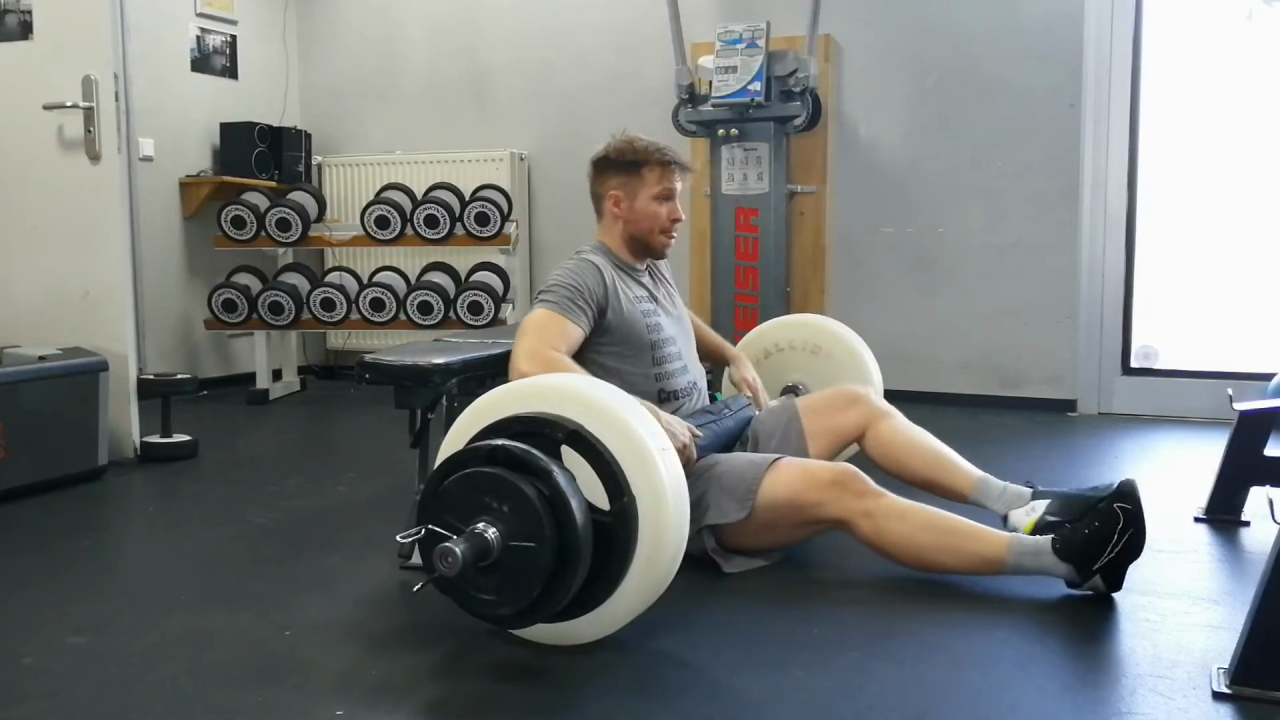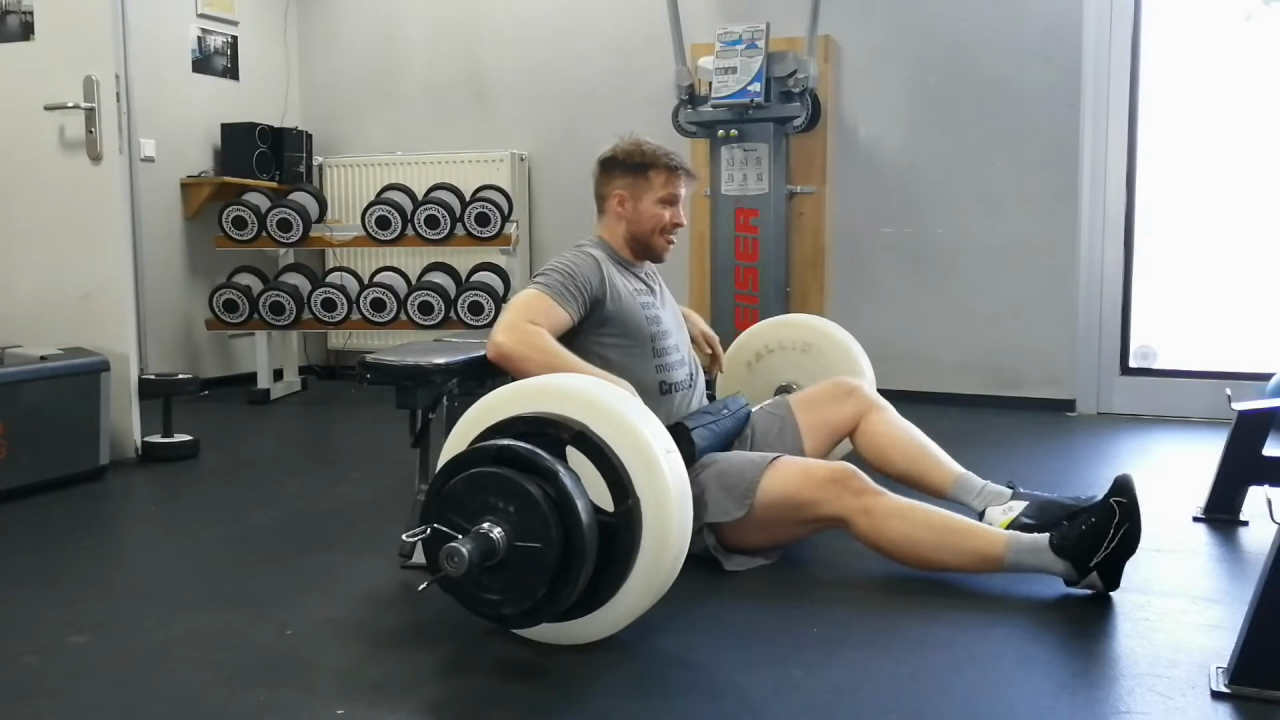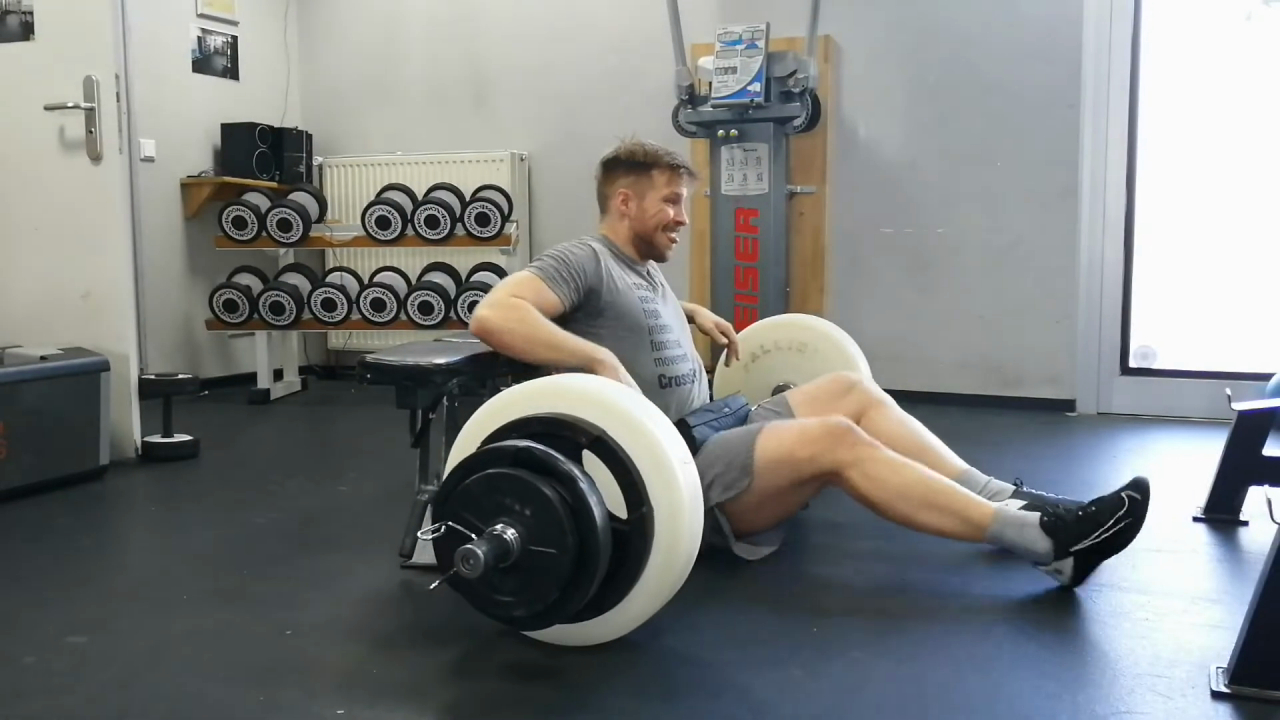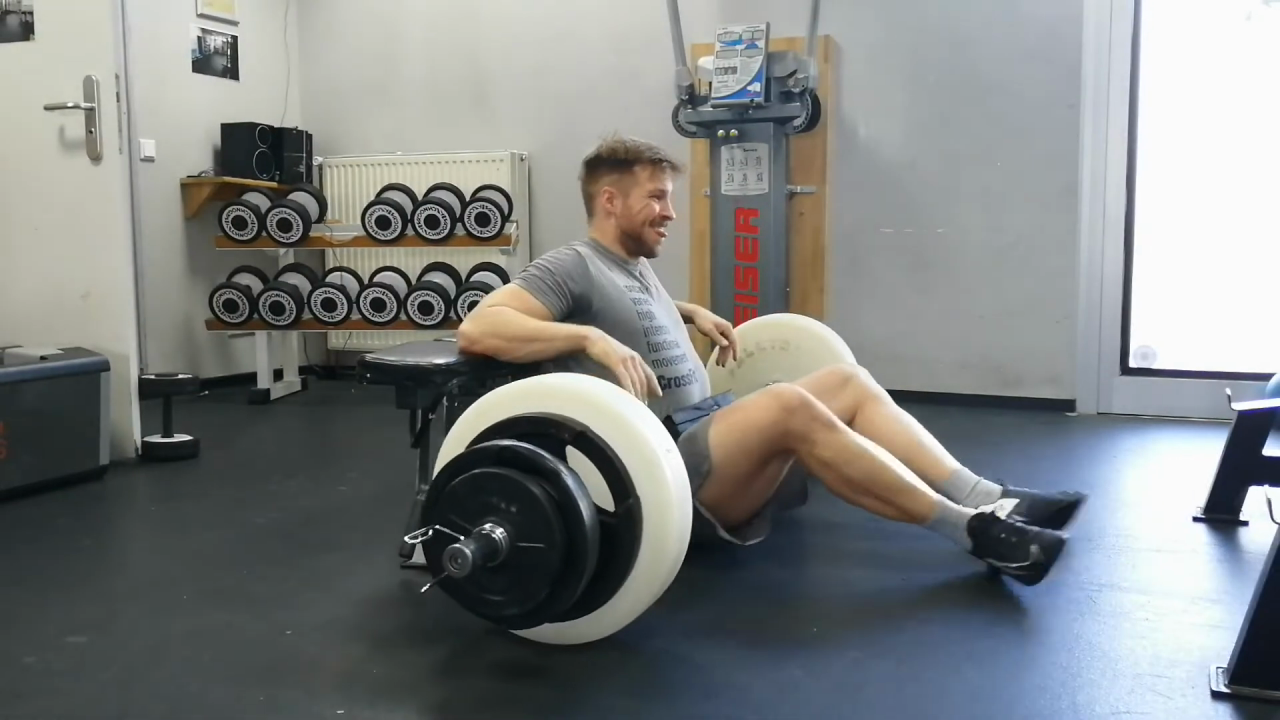
dt=0.3s
person 1, frame 1
left shoulder: (650, 268)
right shoulder: (584, 279)
right elbow: (530, 366)
left wrist: (732, 356)
right wrist: (642, 416)
left hip: (719, 443)
left knee: (857, 402)
right knee: (841, 489)
left ankle: (1024, 507)
right ankle: (1065, 559)
person 1, frame 2
left shoulder: (637, 267)
right shoulder: (582, 269)
right elbow: (508, 340)
left wrist: (687, 317)
right wrist: (612, 391)
left hip: (713, 441)
left knee: (851, 396)
right knee: (839, 487)
left ankle: (1002, 507)
right ankle: (1062, 557)
person 1, frame 3
left shoulder: (639, 266)
right shoulder: (580, 261)
right elbow: (491, 317)
left wrist: (691, 311)
right wrist: (599, 361)
left hip: (708, 441)
left knee: (852, 391)
right knee: (837, 441)
left ankle: (1004, 500)
right ankle: (1046, 541)
person 1, frame 4
left shoulder: (634, 264)
right shoulder: (569, 269)
right elbow: (476, 331)
left wrist: (691, 312)
right wrist: (589, 339)
left hip: (712, 440)
left knee: (848, 382)
right knee: (788, 404)
left ankle: (989, 502)
right ankle: (970, 531)
